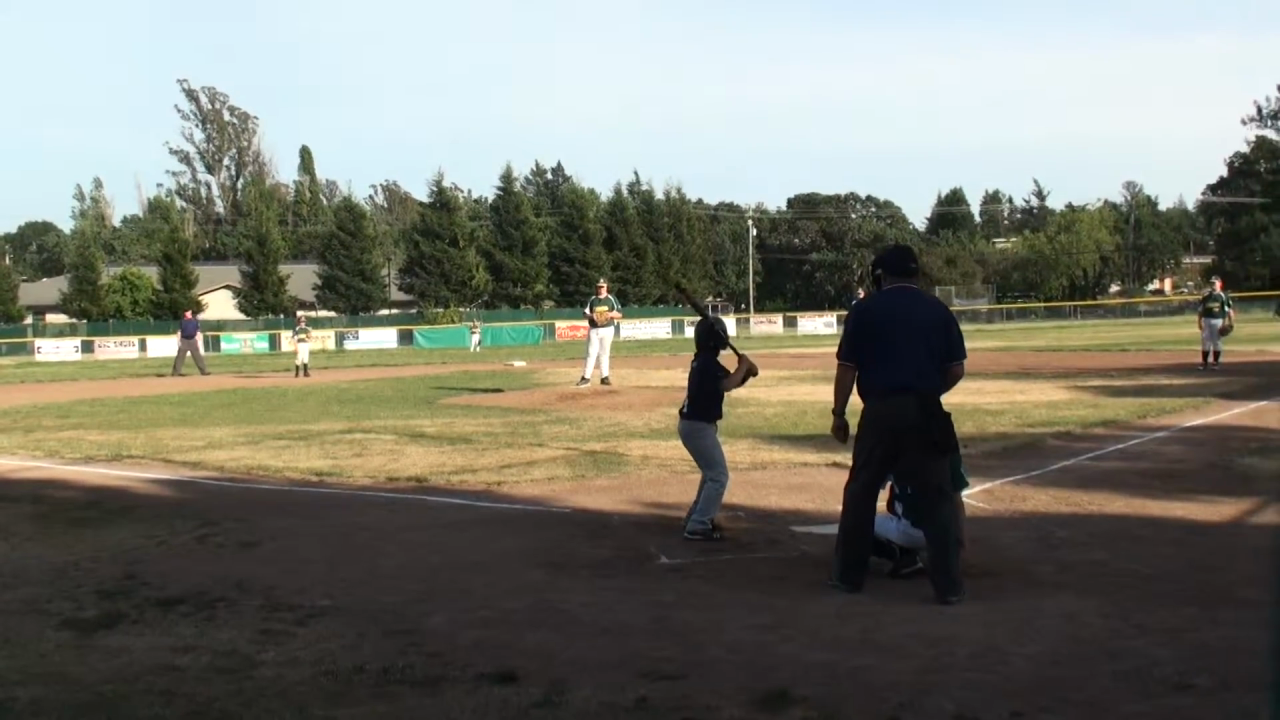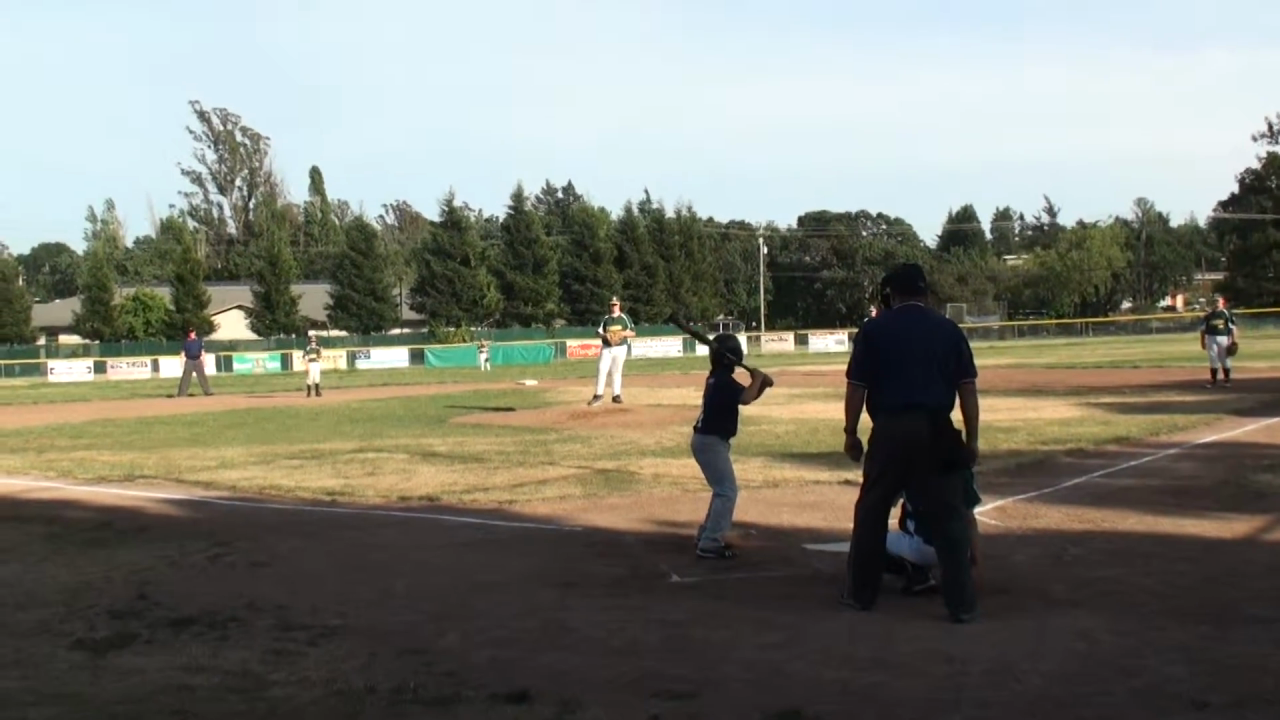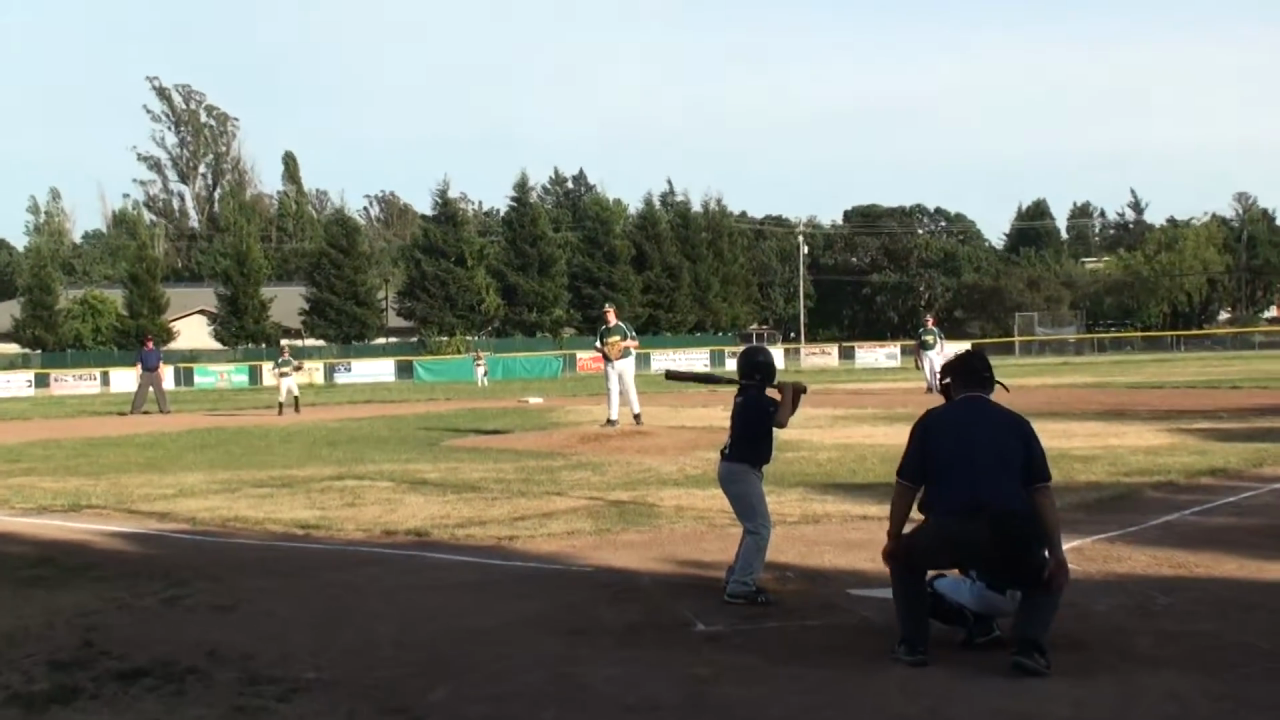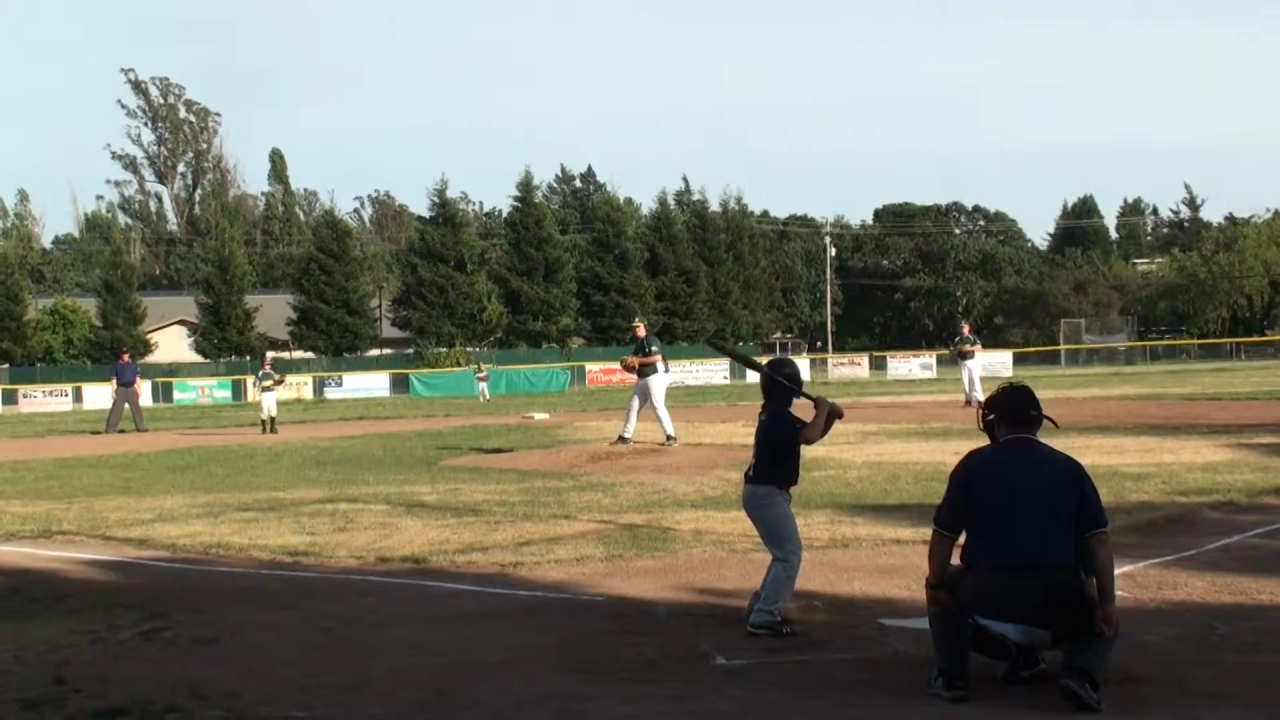
dt=1s
person 1, frame 1
left shoulder: (865, 309)
right shoulder: (938, 311)
left elbow: (847, 367)
right elbow: (955, 370)
left wrist: (839, 414)
left hip: (879, 412)
right hip: (924, 413)
left knee: (860, 493)
right knee: (936, 498)
left ankle: (848, 575)
right ankle: (948, 585)
person 1, frame 2
left shoulder: (874, 329)
right shoulder: (948, 329)
left elbow: (856, 387)
right elbow: (967, 388)
left wrist: (851, 433)
right wrist: (971, 438)
left hip: (889, 431)
right hip: (935, 431)
left knee: (872, 511)
right knee: (948, 515)
left ankle: (861, 593)
right ankle: (961, 603)
person 1, frame 3
left shoulder: (932, 421)
right shoulder: (1016, 424)
left elbow: (906, 487)
right elbow: (1041, 492)
left wrist: (893, 538)
right wrist: (1056, 552)
left hip: (945, 531)
right hip: (1003, 533)
left knee: (904, 559)
right knee: (1046, 579)
left ankle: (913, 644)
right ankle: (1029, 646)
person 1, frame 4
left shoulder: (974, 464)
right shoulder: (1069, 467)
left elbow: (944, 535)
right elbow: (1098, 539)
left wrist: (935, 586)
right wrist: (1106, 603)
left hip: (989, 591)
right hip: (1055, 595)
left knee: (944, 585)
right knee: (1101, 623)
left ankle: (951, 676)
right ankle: (1081, 673)
person 2, frame 1
left shoulder: (703, 361)
right shoulder: (708, 364)
left elbow: (732, 382)
right elbow: (728, 385)
left wrist: (746, 371)
right wrist: (743, 366)
left hip: (693, 424)
right hip: (698, 426)
left knee: (711, 473)
right knee: (718, 476)
left ankle: (695, 518)
right ankle: (698, 526)
person 2, frame 2
left shoulder: (718, 378)
right shoulder: (723, 381)
left elbow: (746, 396)
right elbow: (745, 399)
left wrist: (761, 383)
right wrist: (757, 379)
left hip: (708, 439)
right hip: (711, 442)
left knee: (722, 490)
right knee: (727, 492)
left ankle: (707, 536)
right ankle: (710, 544)
person 2, frame 3
left shoulder: (749, 397)
right shoulder: (754, 399)
left elbow: (784, 412)
right elbow: (781, 421)
left wrist: (794, 394)
right wrist: (787, 393)
left hip: (738, 467)
right hip: (741, 470)
left knee: (754, 526)
right knee: (759, 528)
left ankle: (736, 579)
right ankle: (740, 588)
person 2, frame 4
left shoulder: (775, 414)
right shoulder: (778, 417)
left elbow: (813, 433)
right elbow: (809, 437)
left wrist: (829, 415)
right wrist: (822, 410)
left hip: (765, 490)
right hip: (766, 493)
left knee: (785, 552)
right knee: (789, 554)
left ankle: (761, 607)
right ankle: (763, 618)
